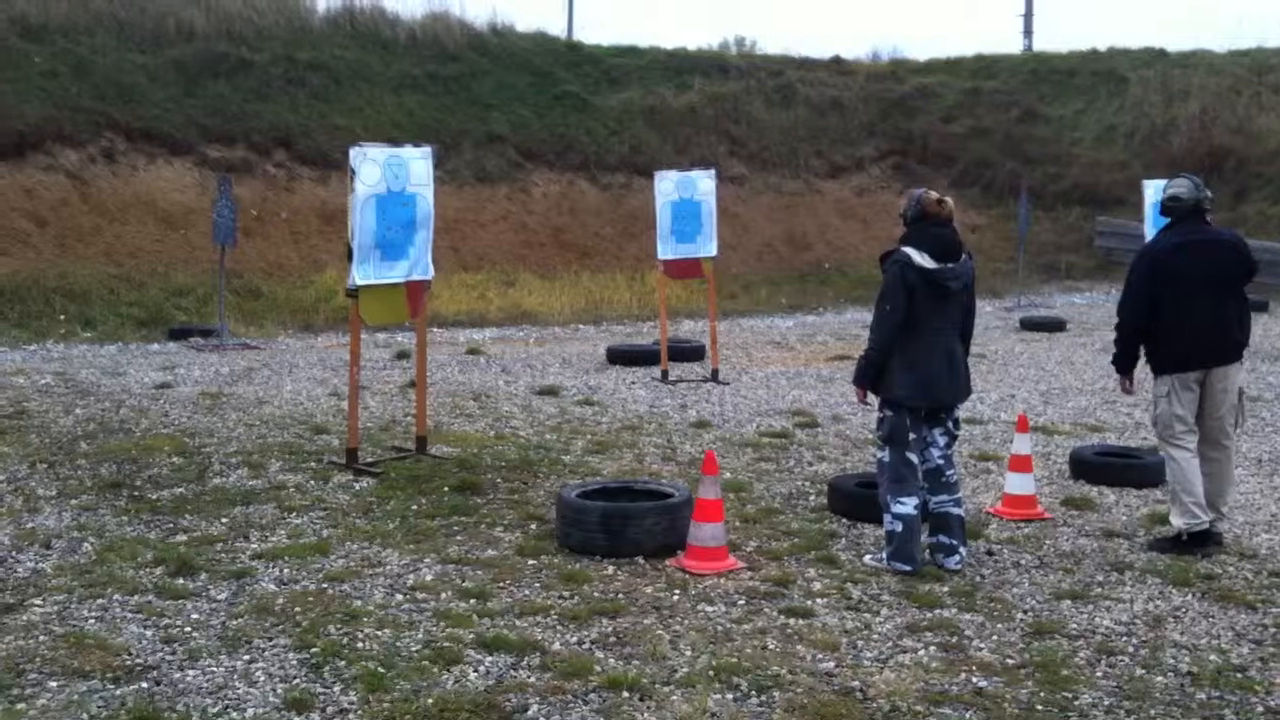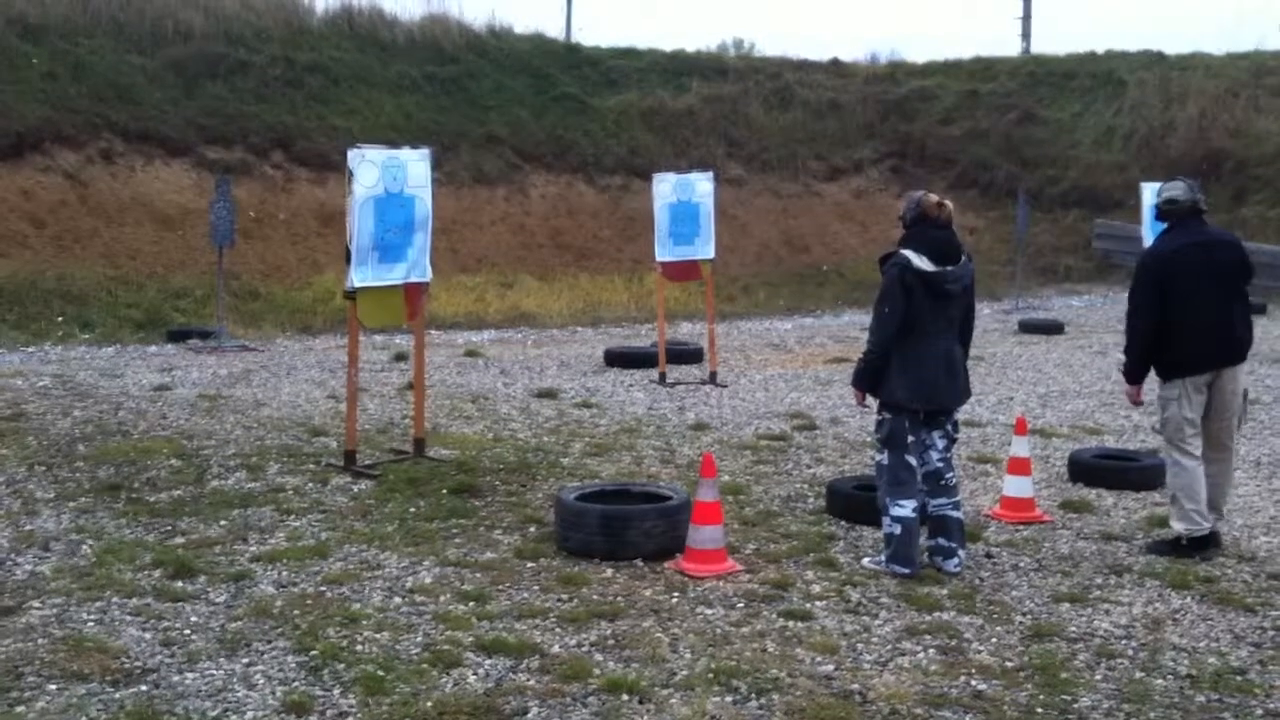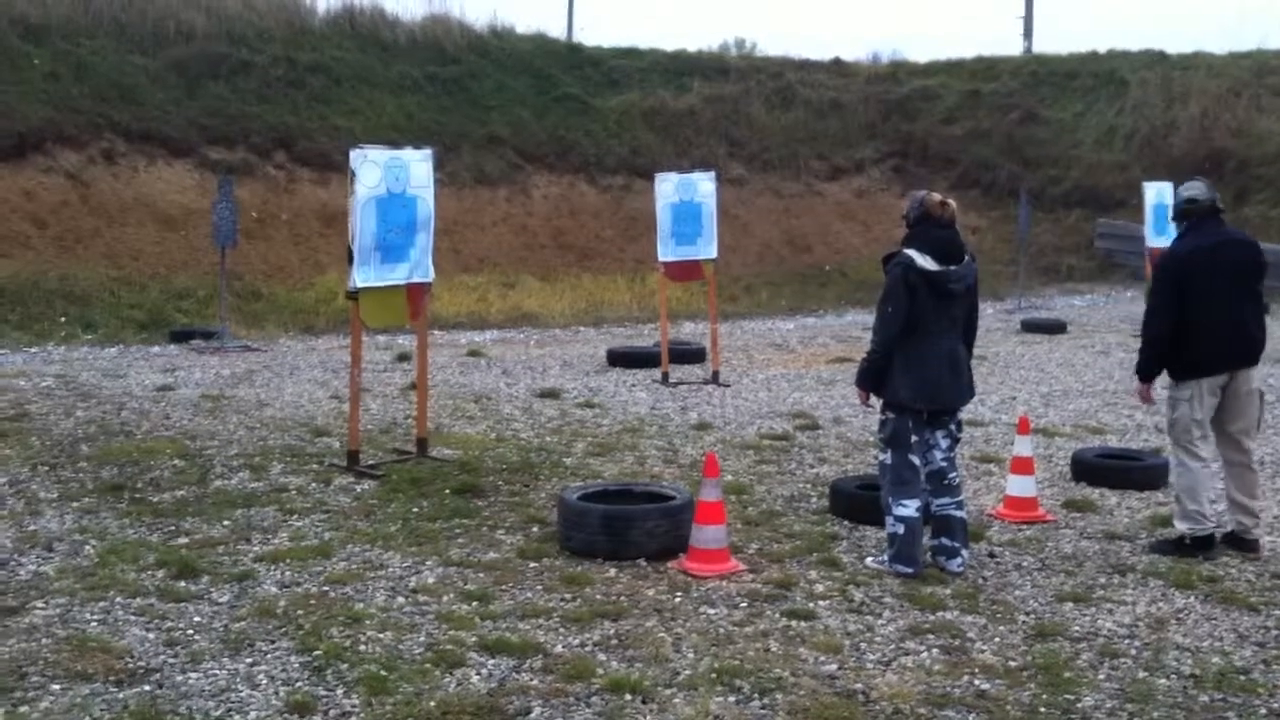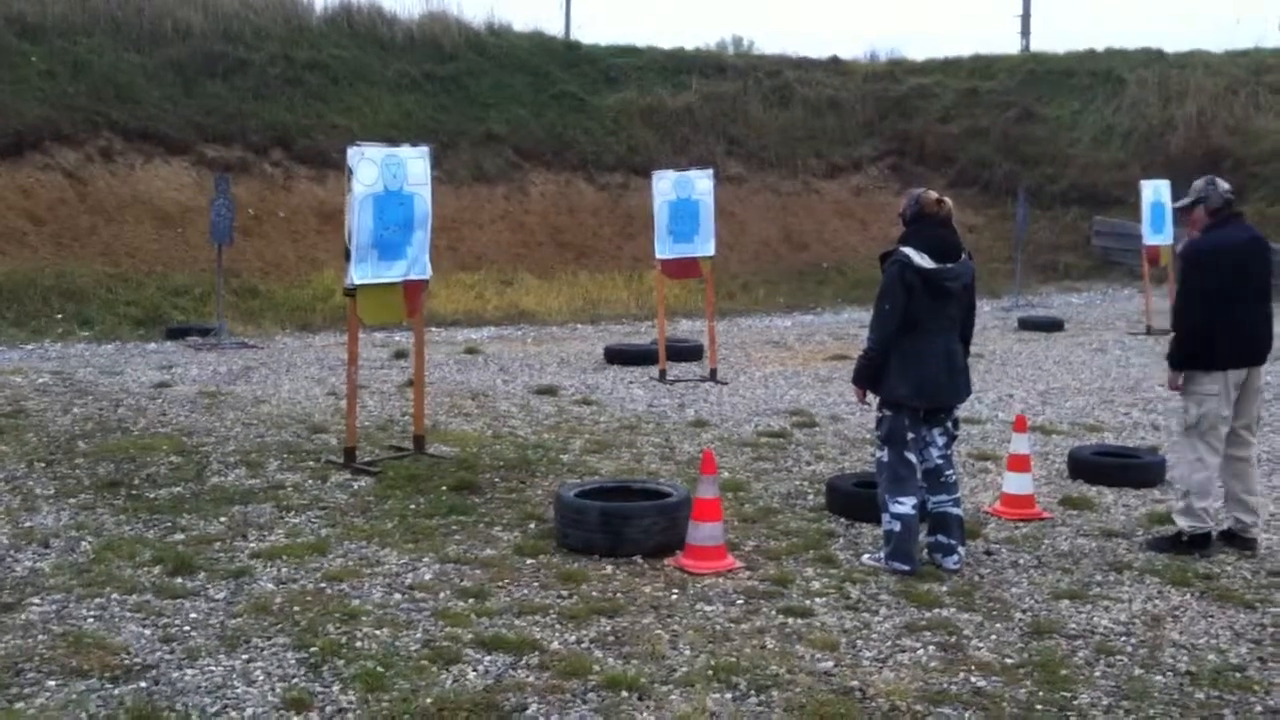
dt=0.4s
person 1, frame 1
left shoulder: (904, 264)
right shoulder: (962, 263)
left elbow: (885, 329)
right elbow: (966, 327)
left wrist: (865, 375)
left hip: (905, 380)
right hip: (947, 378)
left knee: (899, 466)
right knee: (940, 462)
left ankle: (901, 554)
right ankle: (950, 550)
person 1, frame 2
left shoulder: (902, 266)
right shoulder: (962, 266)
left elbow: (883, 331)
right elbow: (965, 329)
left wrist: (864, 378)
left hip: (903, 383)
right hip: (947, 380)
left knee: (898, 468)
right knee: (939, 465)
left ankle: (900, 557)
right ankle: (949, 552)
person 1, frame 3
left shoulder: (906, 266)
right shoulder: (965, 265)
left elbow: (887, 331)
right elbow: (969, 329)
left wrist: (867, 377)
left hip: (907, 382)
right hip: (950, 380)
left knee: (901, 466)
right knee: (943, 464)
left ankle: (903, 556)
right ankle: (952, 551)
person 1, frame 4
left shoulder: (903, 264)
right shoulder: (962, 263)
left elbow: (884, 328)
right elbow: (966, 326)
left wrist: (864, 375)
left hip: (904, 380)
right hip: (947, 377)
left knee: (898, 463)
right knee: (940, 461)
left ankle: (900, 553)
right ankle: (948, 548)
person 2, frame 1
left shoulder: (1155, 252)
right shoulder: (1231, 244)
left elbow: (1132, 313)
right elbow: (1248, 275)
left wrist: (1124, 363)
left hip: (1175, 361)
right hip: (1225, 357)
left knee: (1179, 442)
right knee: (1219, 443)
left ankle: (1193, 529)
right ankle: (1213, 524)
person 2, frame 2
left shoulder: (1156, 258)
right shoulder: (1230, 244)
left elbow: (1141, 322)
right elbow: (1244, 284)
left wrist: (1134, 375)
left hip: (1183, 364)
right hip: (1229, 359)
left knee: (1183, 448)
right knee: (1221, 445)
left ankle: (1193, 534)
right ankle: (1210, 523)
person 2, frame 3
left shoulder: (1177, 256)
right shoulder: (1248, 246)
left elbow: (1159, 320)
left wrist: (1146, 373)
left hip: (1195, 365)
right hip: (1243, 360)
left knee: (1189, 448)
right knee: (1241, 448)
left ankle: (1197, 534)
right ankle: (1247, 531)
person 2, frame 4
left shoulder: (1206, 248)
right shoulder: (1256, 242)
left elbow: (1193, 312)
left wrist: (1177, 363)
left hip: (1214, 361)
right hip: (1251, 356)
left knee: (1200, 444)
right knee: (1241, 443)
left ankle: (1194, 530)
right ankle: (1245, 529)
